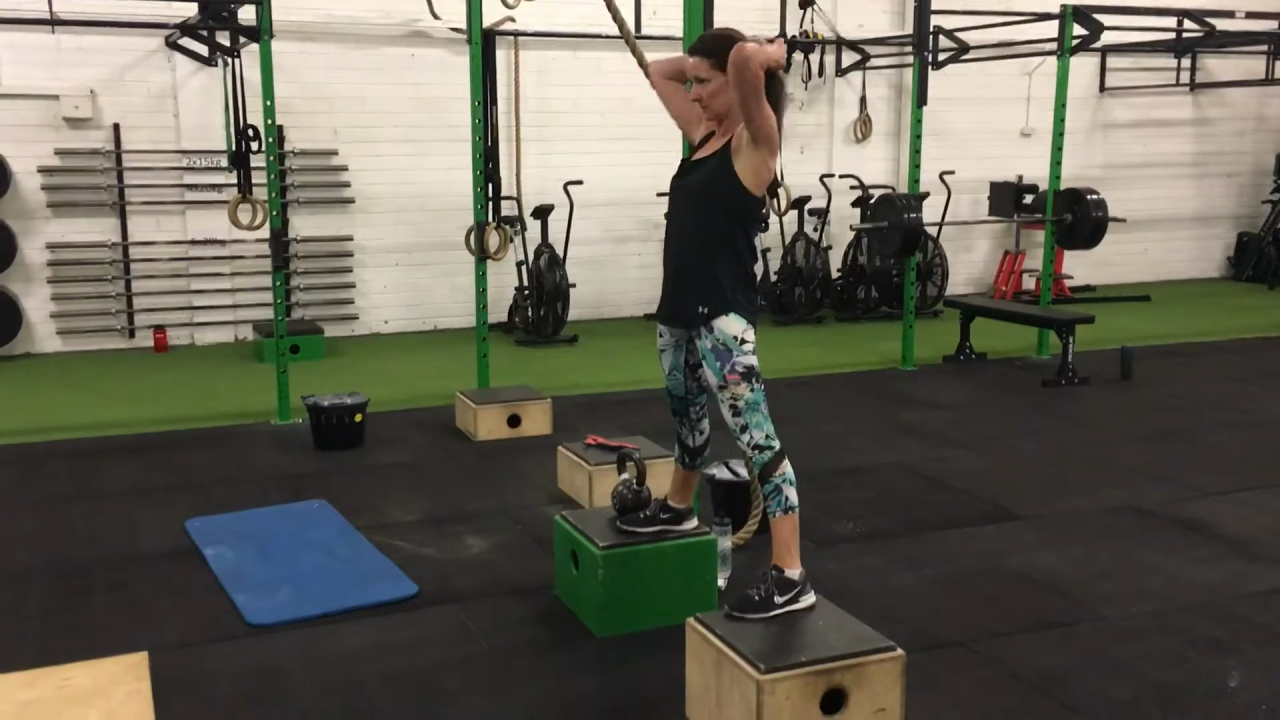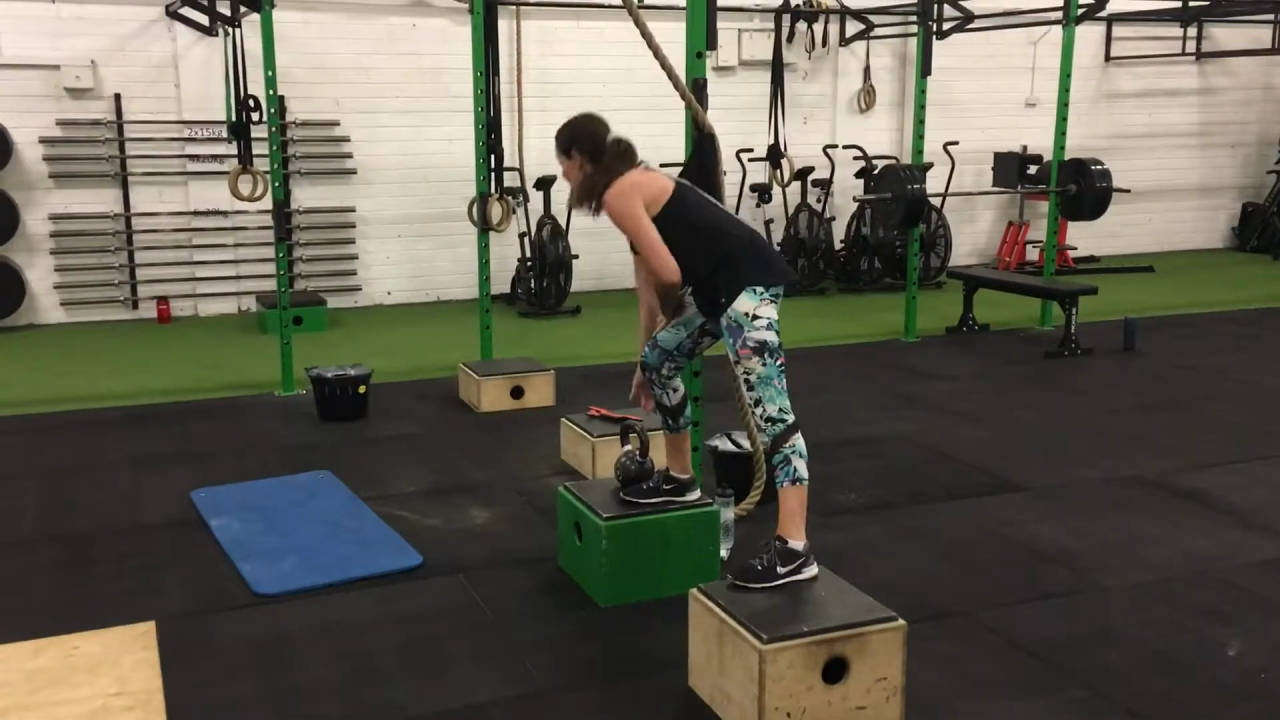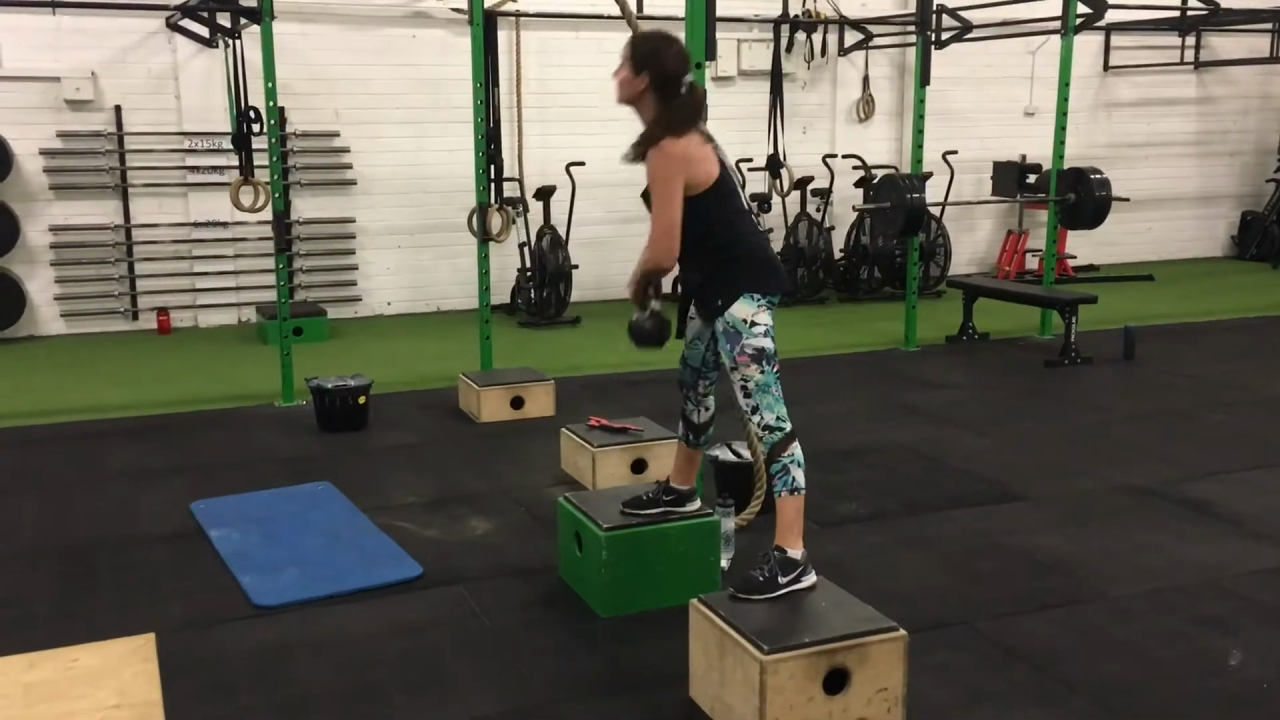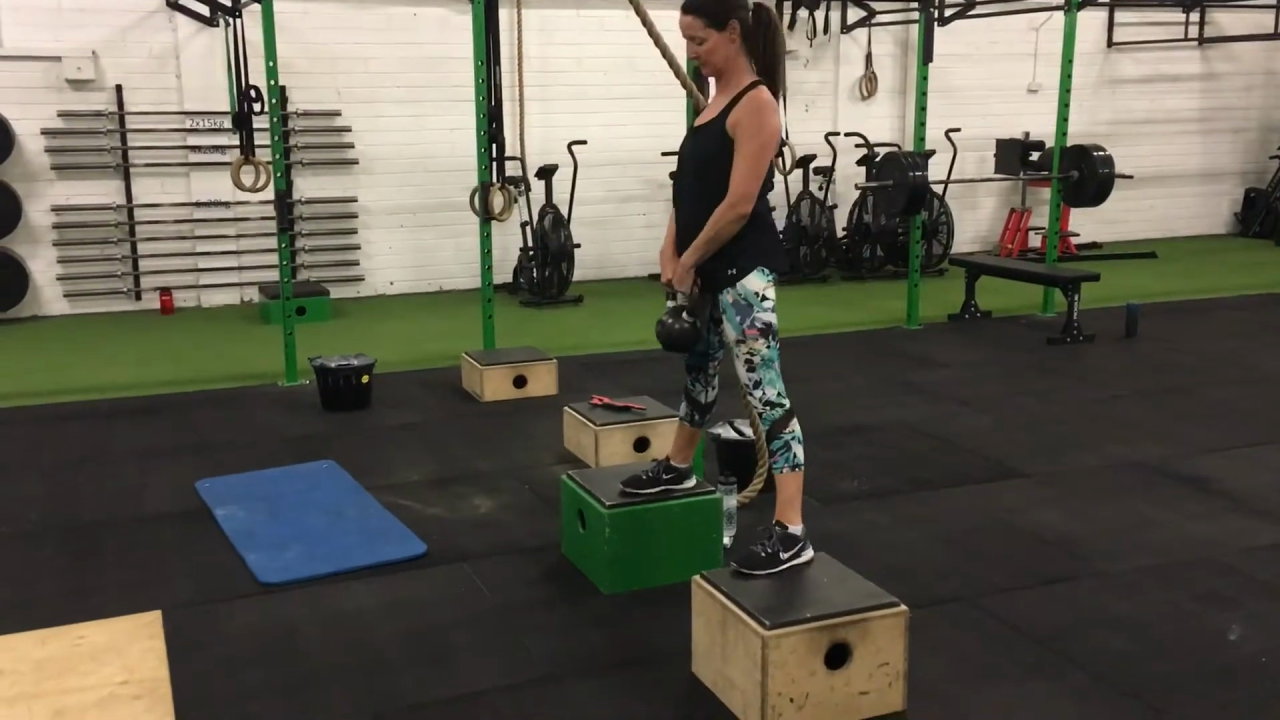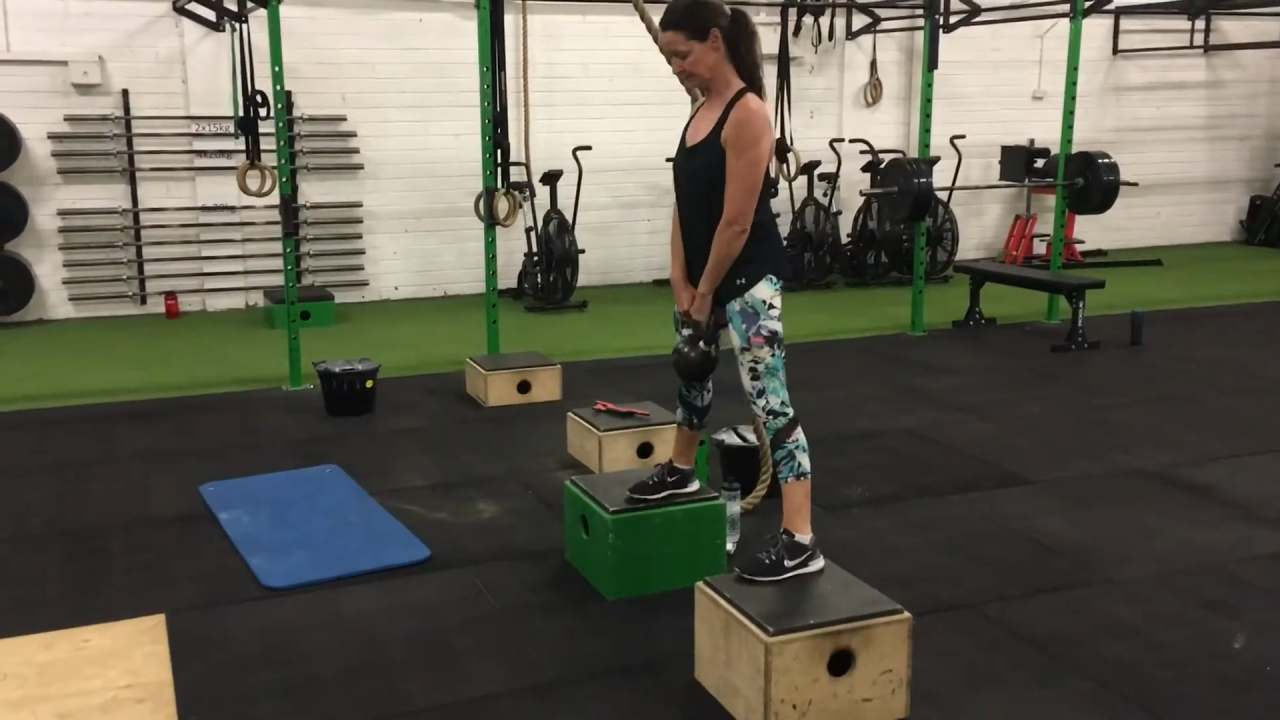
dt=1s
person 1, frame 1
left shoulder: (757, 138)
right shoulder: (705, 132)
left elbow: (743, 60)
right elbow: (659, 73)
left wrist: (768, 54)
right wrist: (697, 64)
left hip: (721, 311)
right hip: (680, 305)
left knee: (757, 437)
right knee: (686, 412)
left ankle: (790, 577)
right ankle: (678, 507)
person 1, frame 2
left shoulder: (620, 193)
right shoulder: (635, 185)
left elbow: (667, 274)
right elbow: (651, 280)
left wrist: (666, 314)
right wrist: (642, 359)
left hip: (748, 280)
right hip: (716, 284)
left knee: (769, 409)
right knee: (659, 360)
left ankle: (793, 550)
right ankle: (679, 476)
person 1, frame 3
left shoulder: (668, 151)
right shoulder: (677, 136)
left elbow: (662, 254)
left wrist: (638, 285)
right wrist: (649, 277)
left hip: (743, 287)
right hip: (715, 281)
left knee: (765, 415)
right knee: (693, 379)
left ankle: (792, 558)
right ankle: (681, 488)
person 1, frame 4
left shoulder: (757, 103)
right shoulder: (718, 98)
left elbow: (739, 204)
left wrist: (688, 262)
right wrist: (670, 254)
left hip: (742, 267)
right hip: (704, 265)
left knee: (764, 391)
right knee: (698, 367)
left ankle: (791, 532)
right ankle: (678, 466)
person 1, frame 5
left shoulder: (747, 114)
right shoulder: (702, 108)
left elbow: (737, 221)
right elbow: (684, 203)
left wrist: (707, 292)
right wrist: (681, 282)
left hip: (746, 277)
right hip: (702, 272)
left knee: (768, 399)
left ankle: (799, 540)
right ankle: (680, 470)
